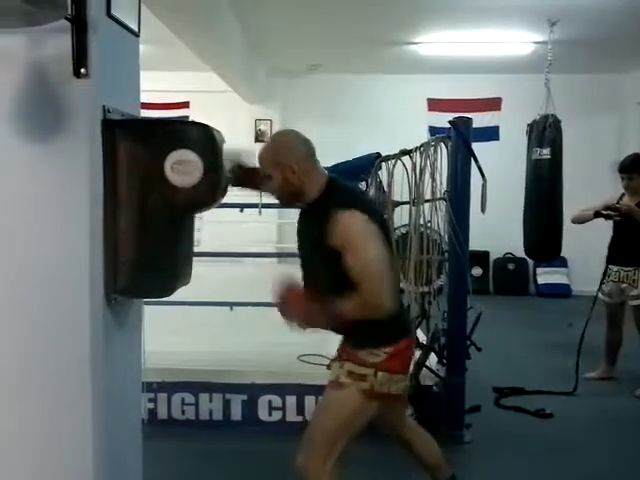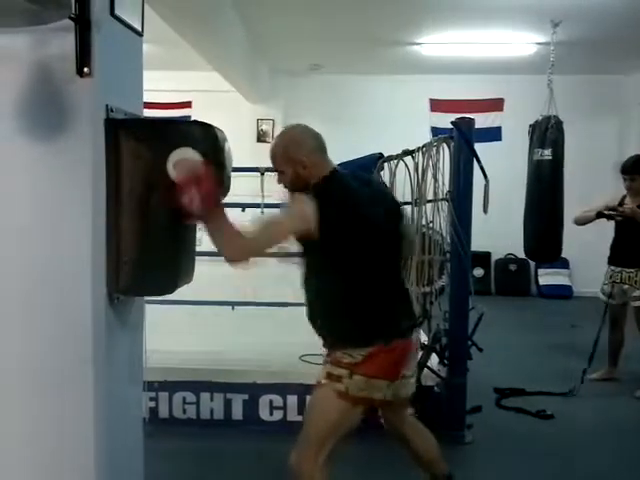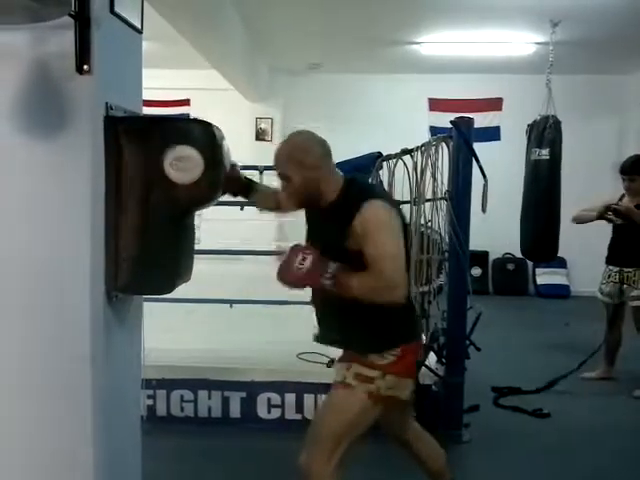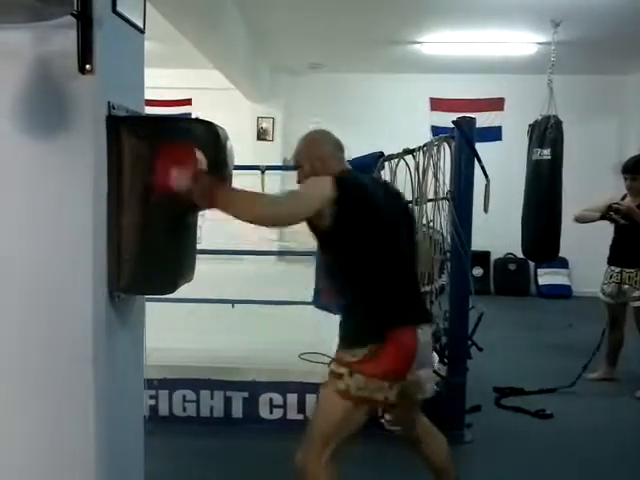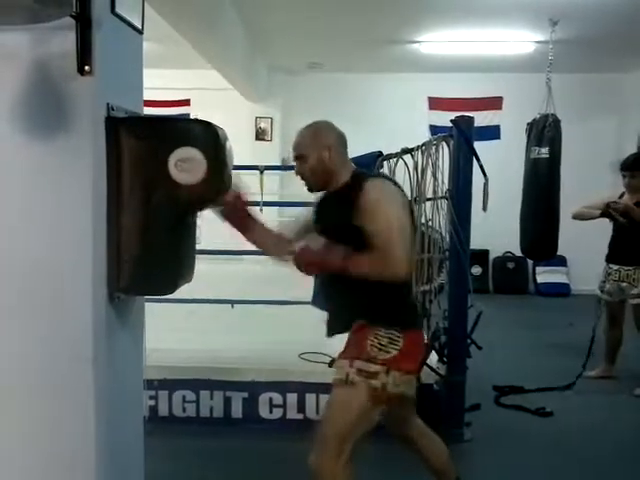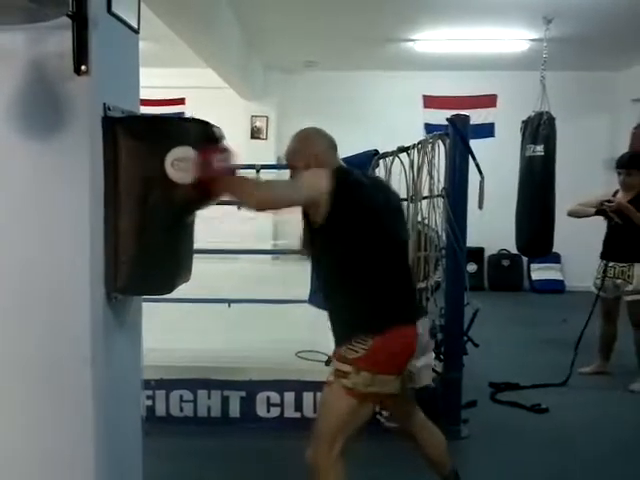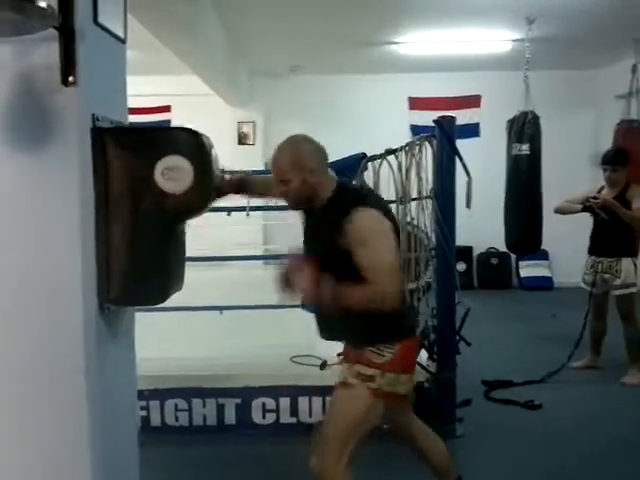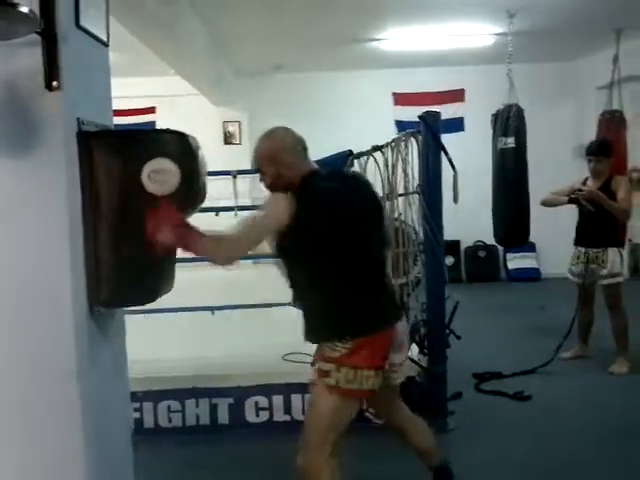
dt=0.2s
person 1, frame 1
left shoulder: (346, 217)
right shoulder: (327, 194)
left elbow: (381, 299)
left wrist: (319, 312)
right wrist: (253, 181)
left hip: (375, 348)
right hip: (392, 339)
right knee: (396, 421)
person 1, frame 2
left shoulder: (311, 203)
right shoulder: (374, 188)
left elbow: (237, 250)
left wrist: (205, 210)
left hip: (364, 349)
right hip: (400, 336)
right knee: (399, 421)
person 1, frame 3
left shoulder: (371, 209)
right shoulder: (321, 201)
left elbow: (392, 289)
right elbow: (280, 201)
left wrist: (326, 275)
right wrist: (238, 184)
left hip: (383, 350)
right hip: (395, 340)
right knee: (402, 426)
person 1, frame 4
left shoulder: (328, 188)
right shoulder: (387, 193)
left elbow: (271, 211)
left wrist: (199, 187)
left hip: (374, 342)
right hip: (408, 330)
right knee: (412, 421)
person 1, frame 5
left shoulder: (376, 191)
right shoulder: (329, 204)
left elbow: (398, 265)
right elbow: (286, 250)
left wrist: (334, 258)
right wrist: (239, 214)
left hip: (384, 337)
right hip: (397, 333)
right knee: (406, 424)
person 1, frame 6
left shoulder: (322, 181)
right shoulder: (377, 189)
left elbow: (260, 197)
left wrist: (214, 172)
left hip: (371, 338)
right hip: (403, 326)
right knee: (410, 416)
person 1, frame 7
left shoulder: (363, 214)
right shoulder: (322, 194)
left elbow: (388, 293)
right elbow: (272, 189)
left wrist: (320, 287)
right wrist: (230, 183)
left hip: (379, 345)
right hip: (391, 337)
right knee: (404, 420)
person 1, frame 8
left shoulder: (288, 203)
right shoulder: (356, 183)
left elbow: (227, 250)
left wrist: (179, 233)
left hip: (350, 341)
right hip: (389, 326)
right knee: (392, 409)
person 2, frame 1
right shoulder: (615, 200)
right elbow: (576, 218)
right wrist: (598, 213)
right hip: (614, 268)
right knee: (612, 322)
right ankle: (608, 368)
person 2, frame 2
right shoulder: (617, 201)
right elbow: (578, 219)
right wrist: (599, 213)
right hip: (616, 269)
right knee: (615, 322)
right ankle: (610, 369)
person 2, frame 3
right shoulder: (615, 201)
right elbow: (576, 217)
right wrist: (600, 215)
right hip: (613, 268)
right knee: (612, 321)
right ankle: (607, 368)
person 2, frame 4
right shoulder: (617, 200)
right elbow: (578, 216)
right wrist: (603, 215)
right hip: (615, 269)
right knee: (614, 321)
right ankle: (609, 369)
person 2, frame 5
right shoulder: (615, 198)
right elbow: (577, 213)
right wrist: (603, 213)
right hip: (613, 267)
right knee: (613, 319)
right ankle: (607, 367)
person 2, frame 6
right shoulder: (609, 196)
right elbow: (572, 211)
right wrist: (598, 211)
right hip: (608, 263)
right knee: (608, 316)
right ankle: (602, 362)
person 2, frame 7
right shoulder: (595, 191)
right elbow: (559, 208)
left wrist: (613, 205)
right wrist: (584, 207)
right hip: (596, 258)
right knee: (597, 310)
right ankle: (593, 357)
person 2, frame 8
left shoulder: (618, 183)
right shoulder: (580, 183)
left elbow: (625, 214)
right elbow: (545, 200)
left wrist: (598, 197)
right wrist: (570, 199)
left hip: (608, 250)
right hip: (582, 250)
left knee: (614, 304)
right knee: (584, 300)
left ankle: (623, 356)
right ankle: (582, 347)
